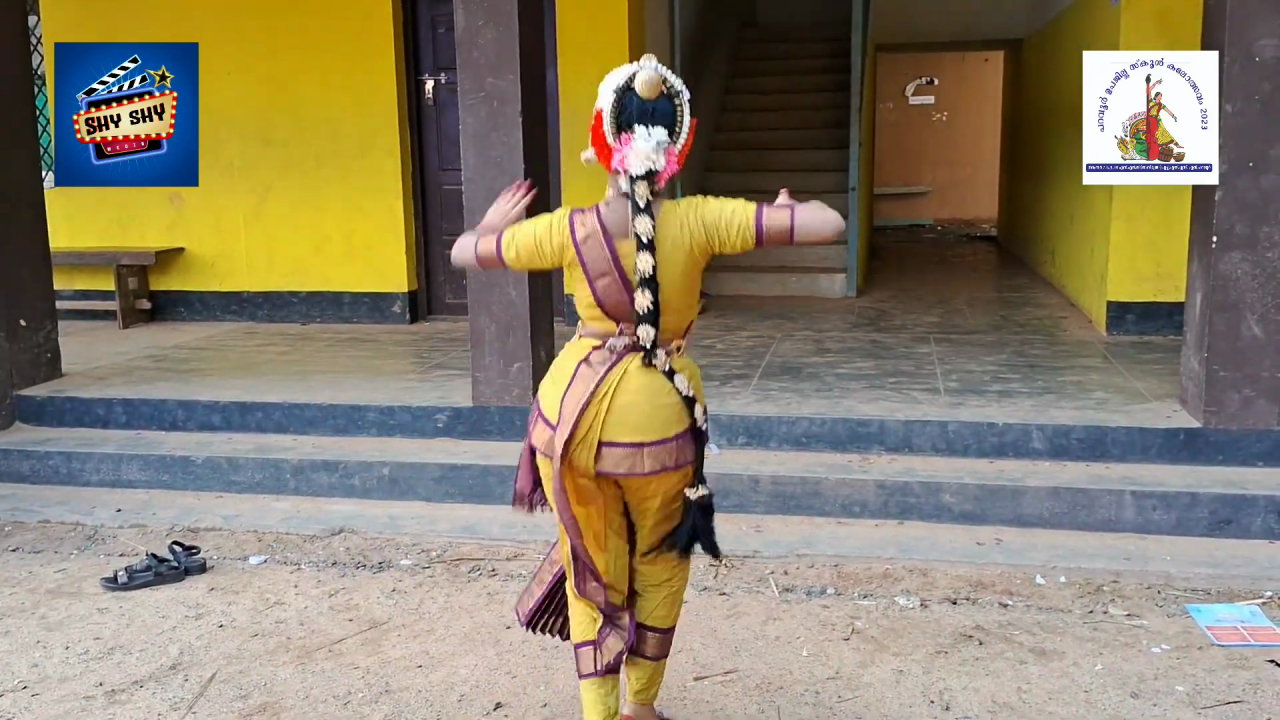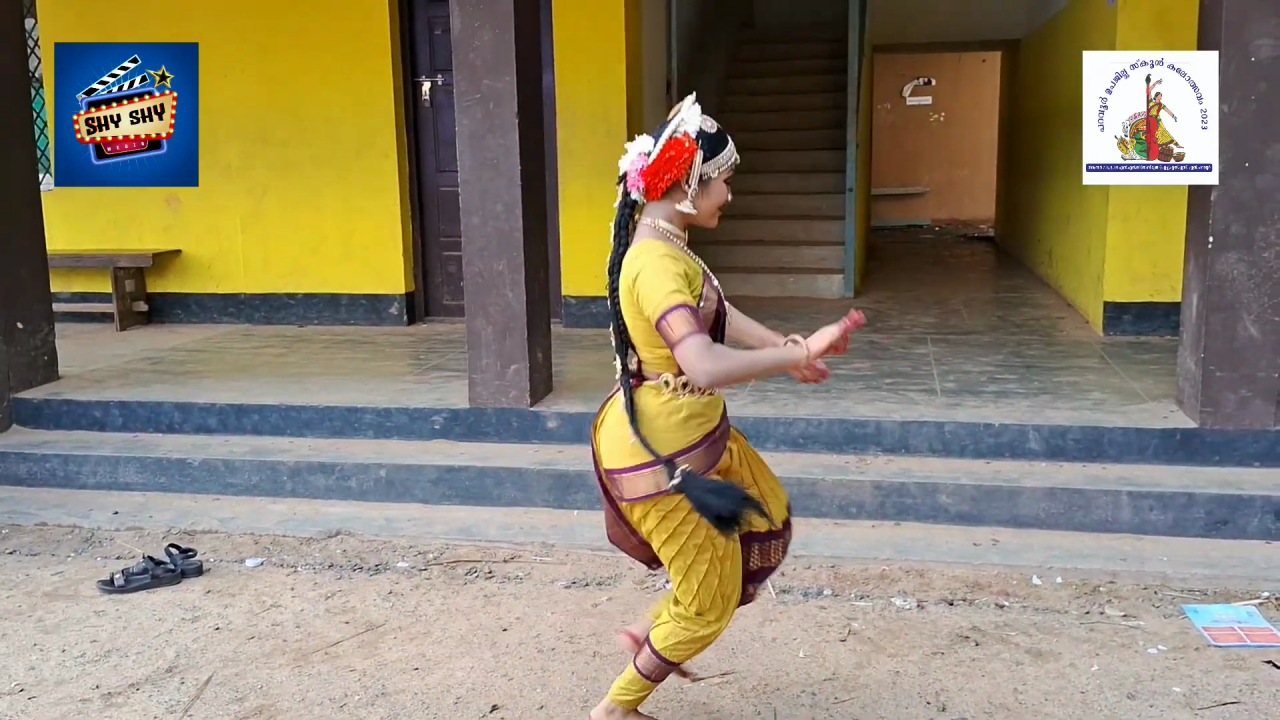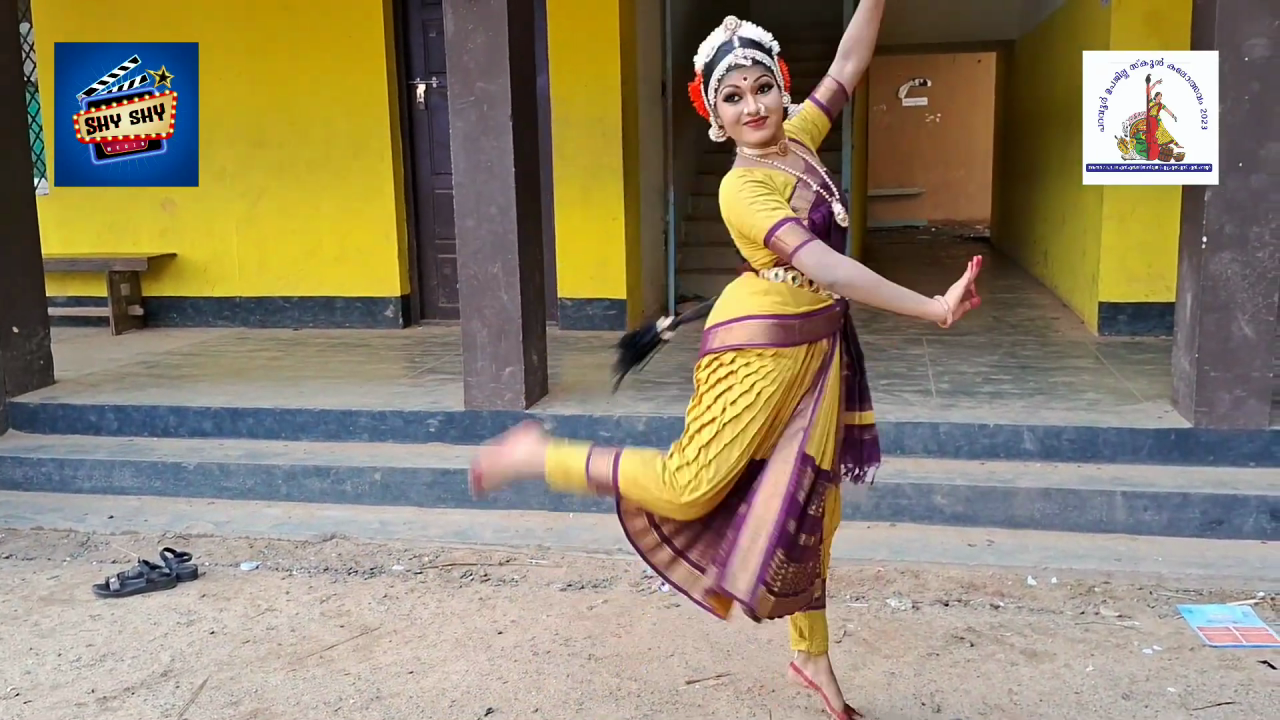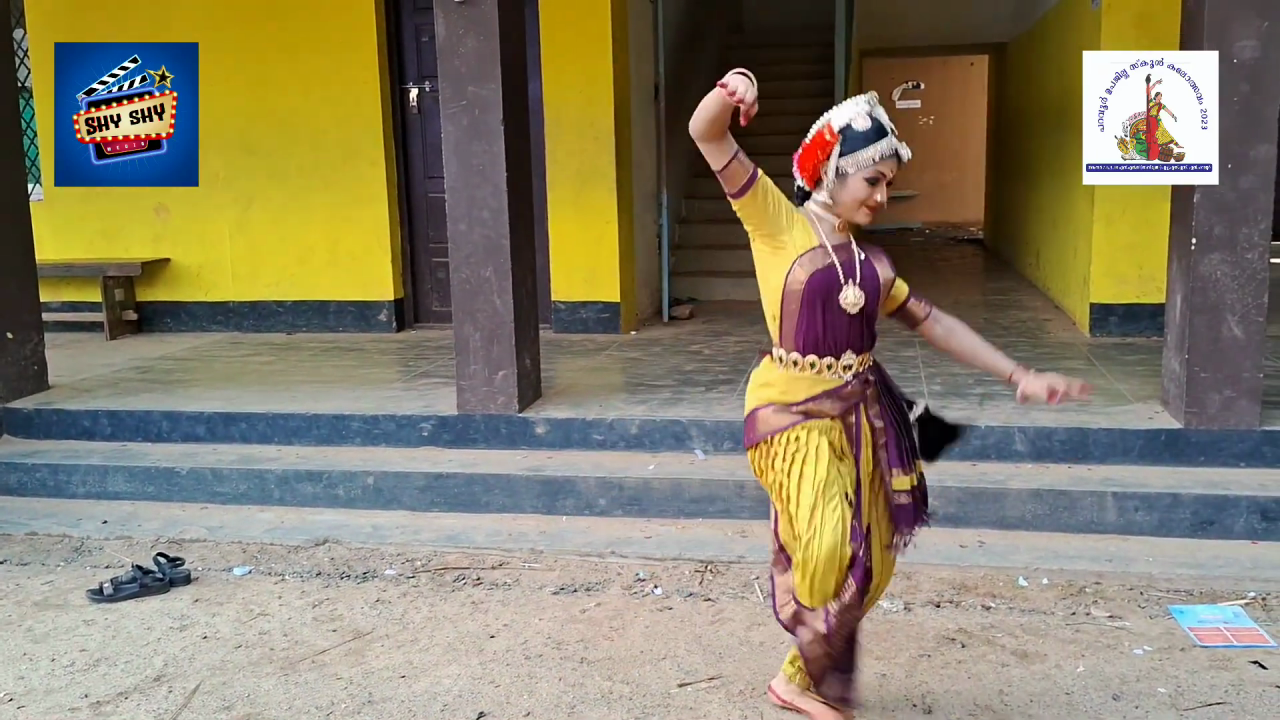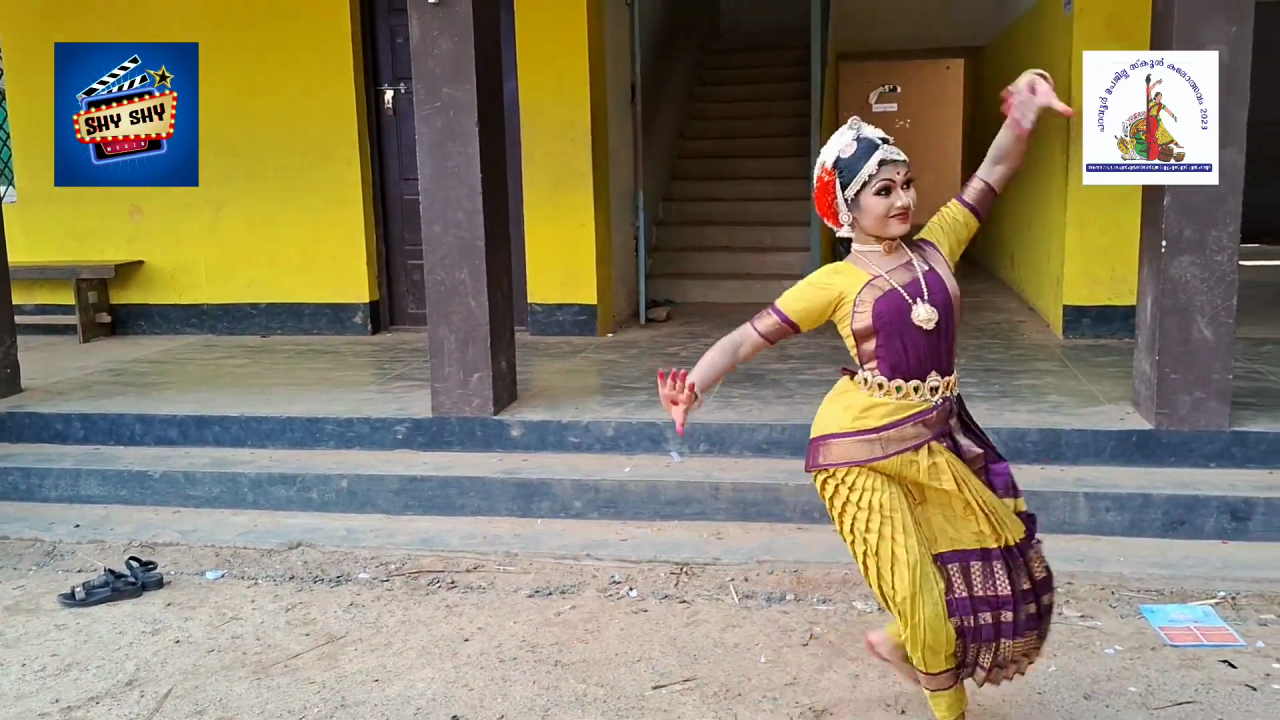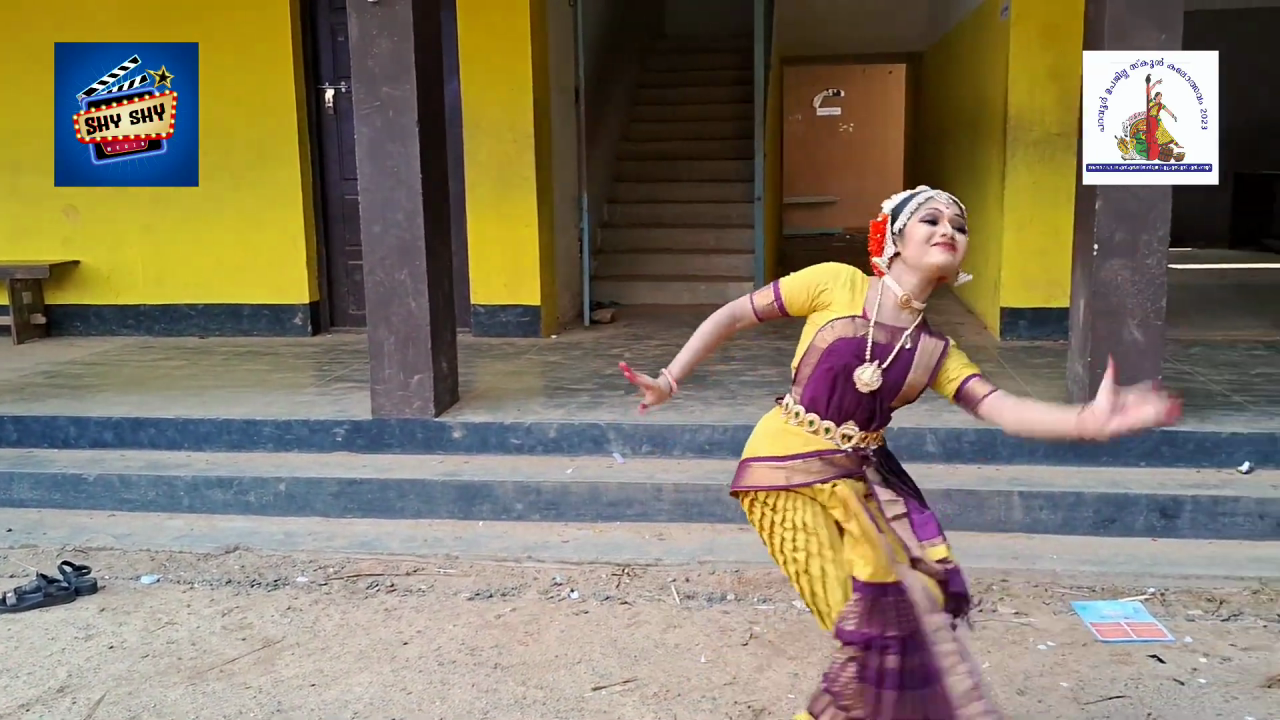
dt=0.4s
person 1, frame 1
left shoulder: (568, 231)
right shoulder: (688, 224)
left elbow: (466, 252)
right elbow: (828, 223)
left wrist: (503, 216)
right wrist: (790, 220)
left hip: (572, 406)
right hip: (653, 411)
left knee: (593, 568)
right knee: (665, 547)
person 1, frame 2
left shoulder: (663, 249)
right shoulder: (658, 266)
left elbow: (721, 314)
right elbow: (704, 362)
left wrist: (783, 346)
right wrist: (798, 356)
left hip: (684, 432)
right hip: (666, 446)
left knee: (762, 518)
right knee: (709, 603)
left ankle: (656, 630)
person 1, frame 3
left shoulder: (797, 144)
right shoulder: (743, 186)
left elbow: (846, 68)
right elbow: (815, 261)
right wrist: (932, 308)
left hip: (816, 347)
right hip: (760, 342)
left knee: (809, 505)
right knee: (672, 483)
left ankle: (813, 657)
right ankle: (536, 454)
person 1, frame 4
left shoulder: (870, 261)
right shoulder: (779, 223)
left elbow: (935, 323)
right elbow: (708, 136)
left wrist: (1021, 377)
right wrist: (728, 91)
left hip: (861, 412)
right hip: (794, 414)
left knee: (859, 562)
right knee: (825, 547)
person 1, frame 5
left shoulder: (935, 250)
right shoulder: (833, 284)
left elbow: (991, 174)
right elbow: (744, 339)
left wrist: (1022, 118)
right wrist: (691, 390)
left hip: (937, 441)
right hip: (860, 448)
left knee: (997, 558)
right knee: (915, 596)
left ankle: (896, 641)
person 1, frame 6
left shoulder: (937, 352)
right shoulder: (832, 283)
left elbow: (1010, 413)
right elbow: (735, 314)
left wrist: (1094, 421)
right wrist: (670, 378)
left hip: (856, 471)
right hip: (781, 473)
left knee: (914, 601)
right knee: (851, 616)
